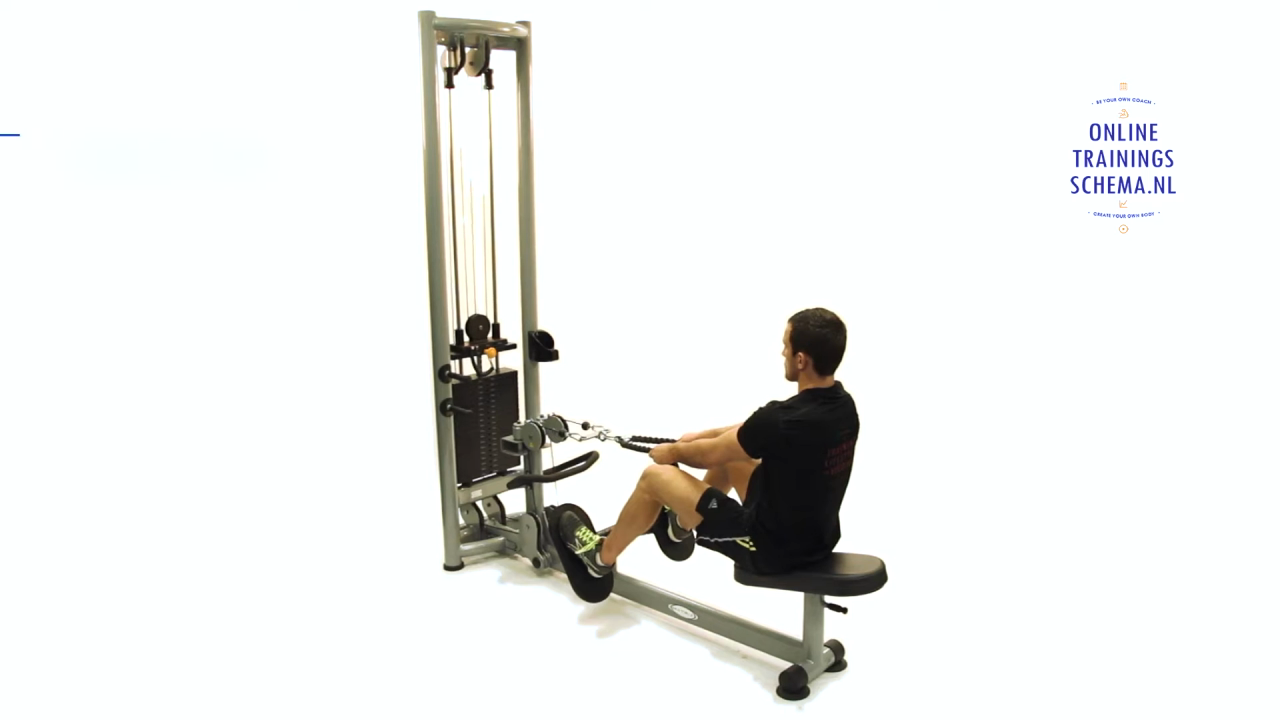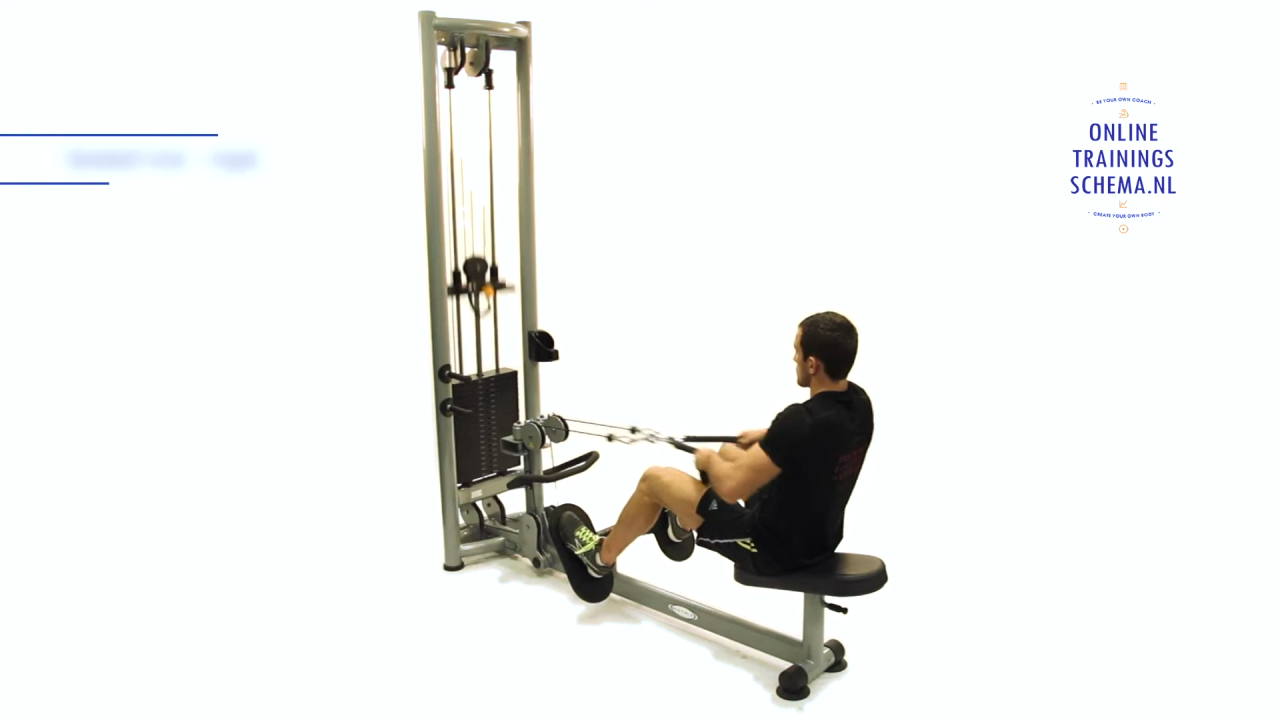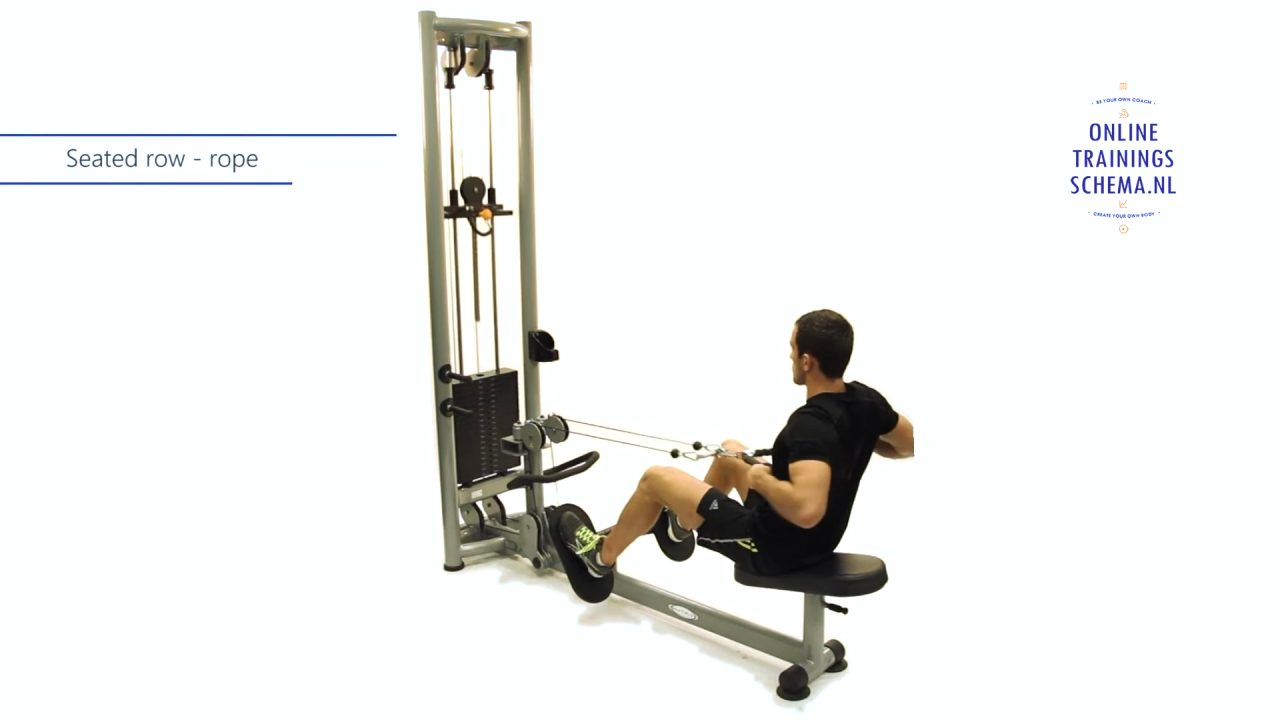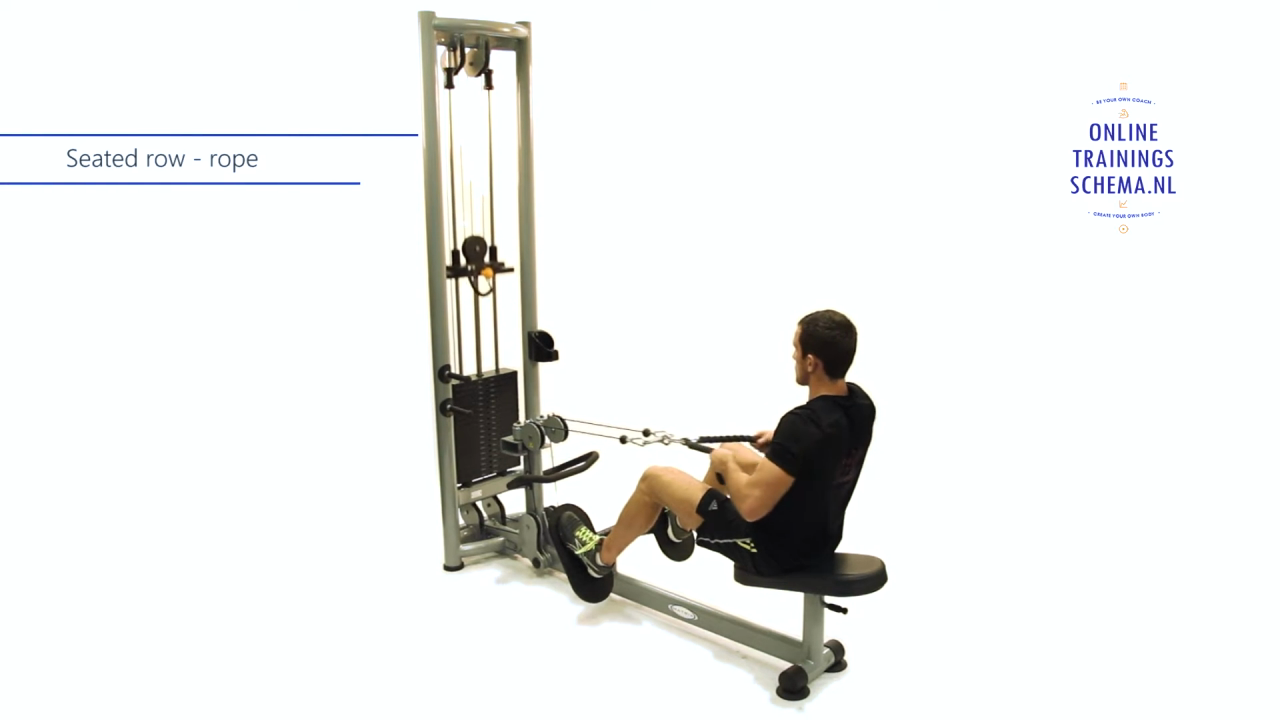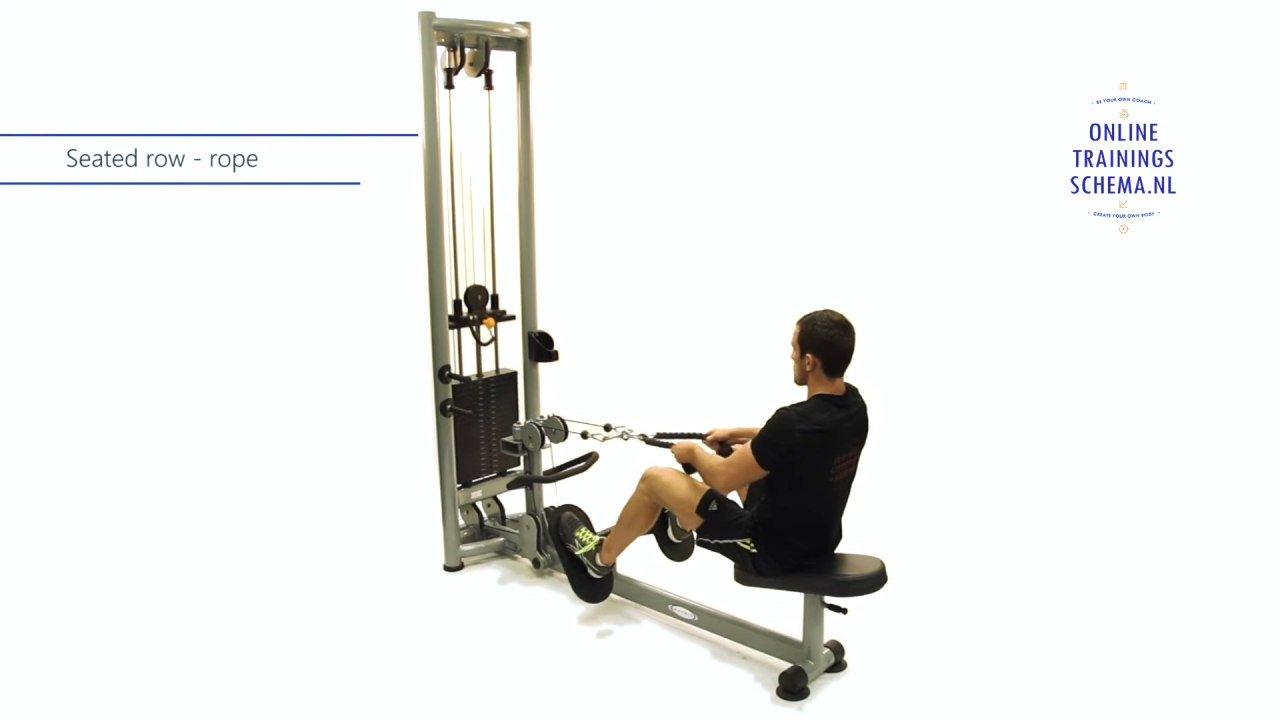
dt=0.5s
person 1, frame 1
left shoulder: (784, 419)
right shoulder: (842, 402)
left elbow: (709, 456)
left wrist: (673, 451)
right wrist: (702, 436)
left hip: (771, 546)
right hip: (817, 538)
left knee: (655, 477)
right knee: (730, 452)
left ankle: (602, 555)
right ankle: (683, 520)
person 1, frame 2
left shoulder: (801, 421)
right shoulder: (857, 402)
left elbow: (730, 488)
left wrist: (707, 462)
right wrist: (768, 436)
left hip: (773, 548)
right hip: (818, 538)
left knee: (654, 479)
right knee: (728, 451)
left ankle: (602, 557)
right ankle: (682, 523)
person 1, frame 3
left shoulder: (811, 423)
right shoulder: (866, 401)
left elbow: (807, 509)
right elbow: (911, 445)
left wrist: (760, 479)
left hip: (772, 547)
right hip: (818, 540)
left knee: (655, 479)
right knee: (730, 450)
left ankle: (603, 555)
right ankle: (683, 521)
person 1, frame 4
left shoulder: (803, 424)
right shoulder: (860, 403)
left elbow: (751, 505)
left wrist: (725, 465)
left hip: (773, 549)
right hip: (819, 538)
left knee: (654, 478)
right knee: (732, 451)
left ankle: (602, 556)
right ankle: (682, 521)
person 1, frame 5
left shoulder: (795, 421)
right shoulder: (853, 405)
left elbow: (724, 480)
left wrist: (693, 452)
right wrist: (741, 434)
left hip: (771, 548)
right hip: (817, 540)
left knee: (654, 479)
right knee: (732, 453)
left ankle: (602, 557)
right ankle: (682, 521)
